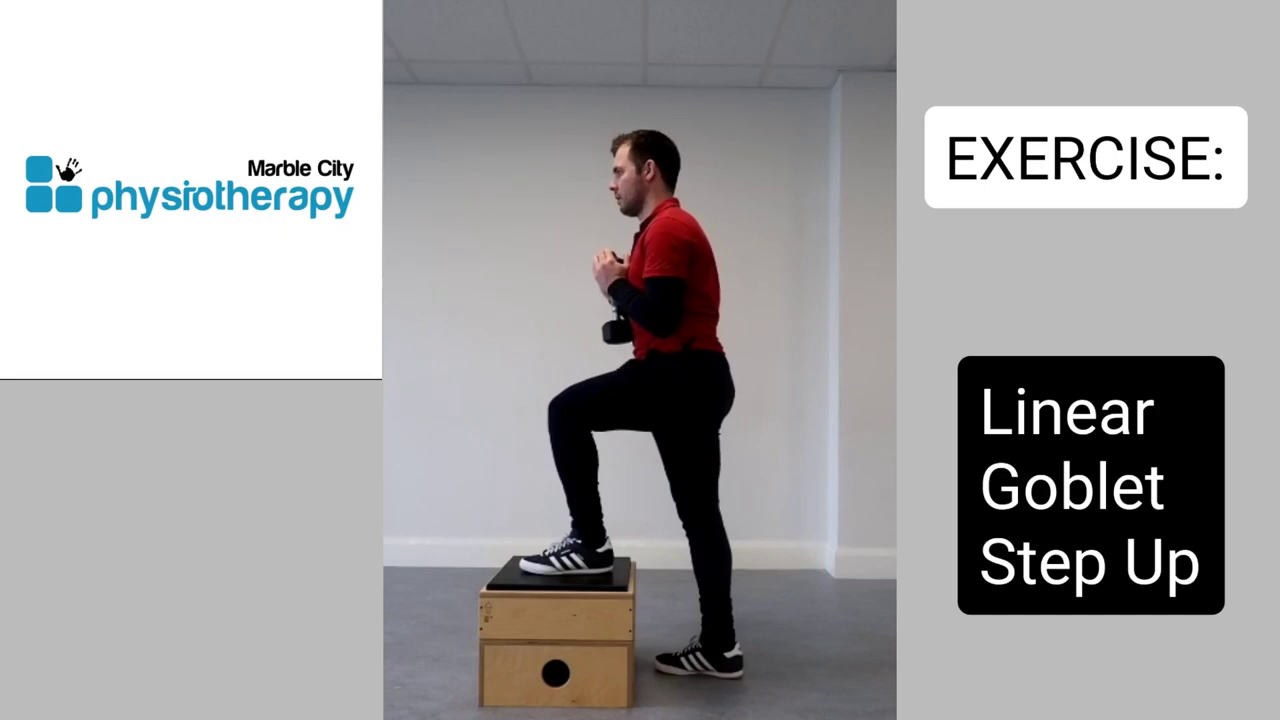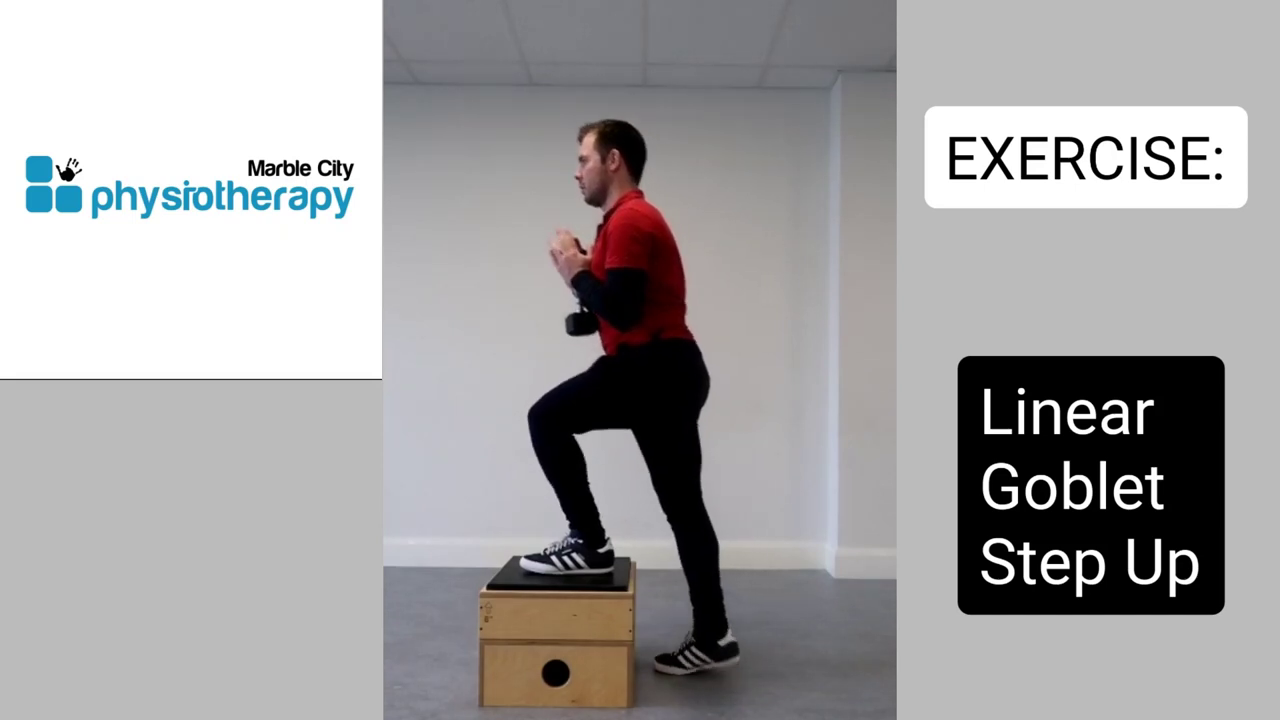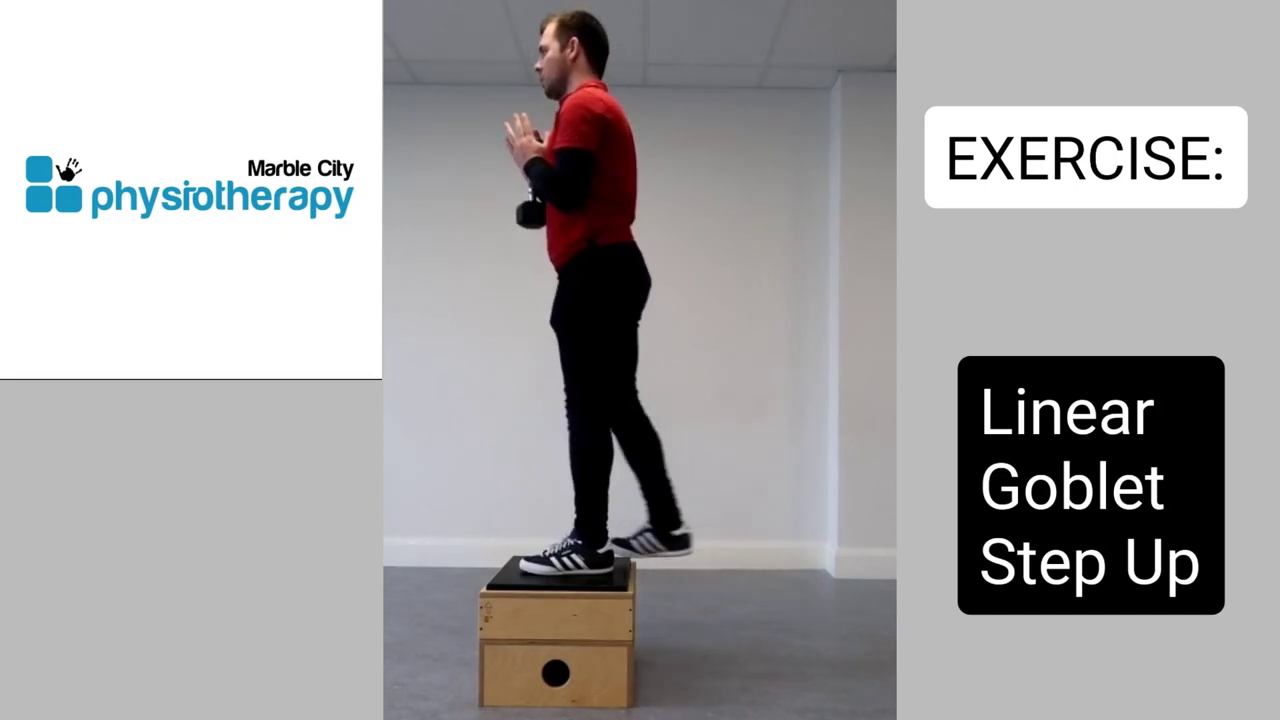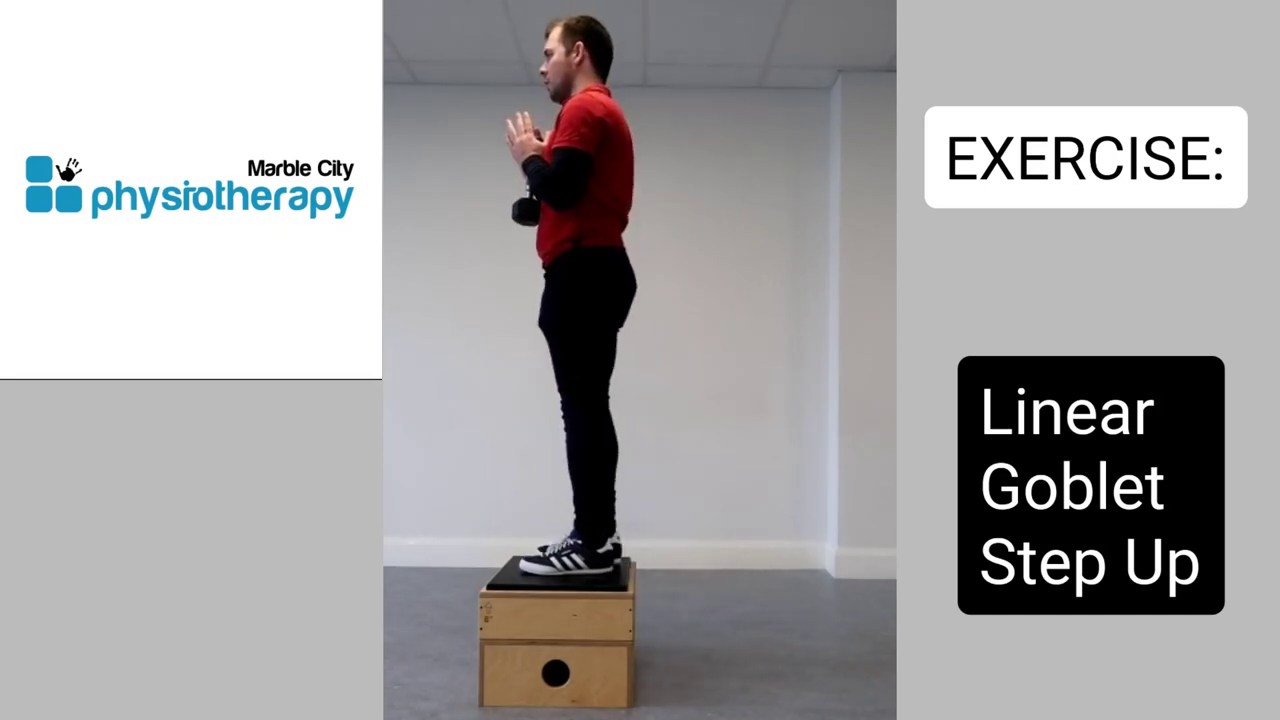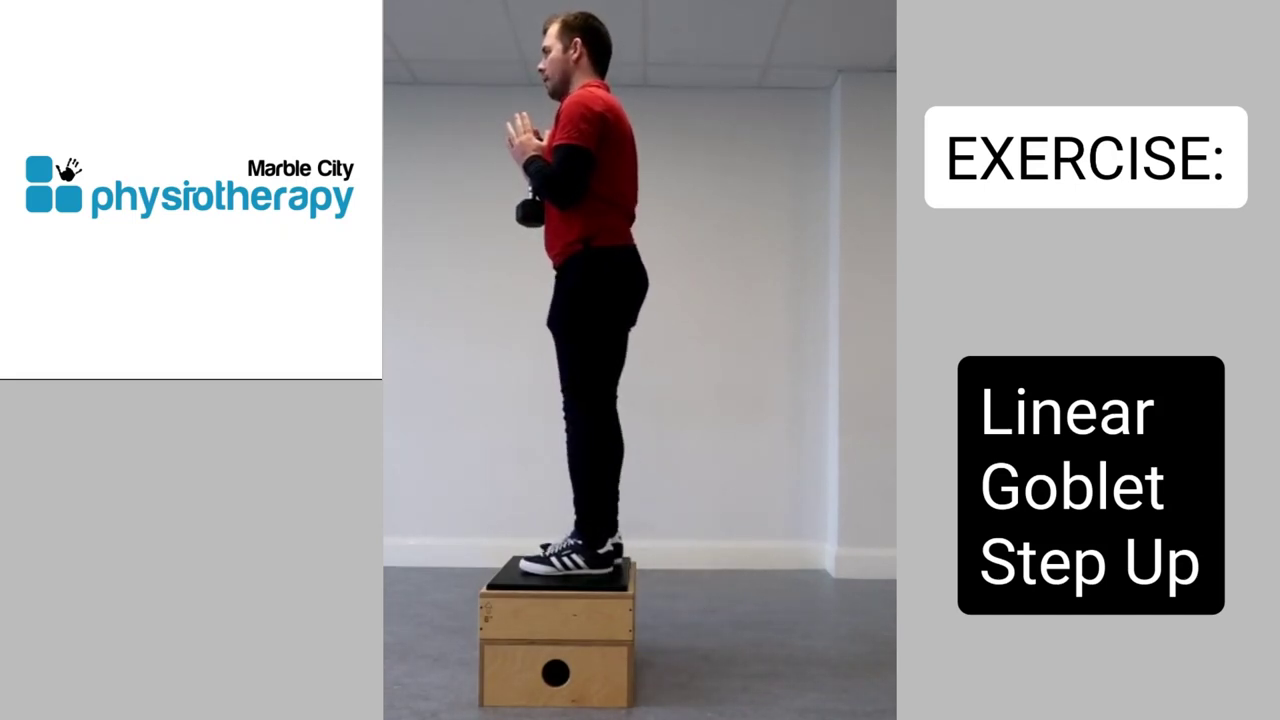
dt=0.5s
person 1, frame 1
left shoulder: (667, 228)
right shoulder: (665, 227)
left elbow: (661, 318)
left wrist: (614, 285)
right wrist: (626, 284)
left hip: (683, 377)
right hip: (692, 379)
left knee: (568, 412)
right knee: (699, 514)
left ankle: (588, 542)
right ankle: (719, 646)
person 1, frame 2
left shoulder: (628, 220)
right shoulder: (630, 219)
left elbow: (622, 310)
left wrist: (576, 274)
right wrist: (586, 271)
left hip: (655, 368)
right hip: (668, 370)
left knee: (548, 418)
right knee: (683, 505)
left ankle: (588, 542)
right ankle: (712, 635)
person 1, frame 3
left shoulder: (582, 107)
right shoulder: (599, 108)
left elbow: (567, 193)
left wrist: (530, 158)
right wrist: (541, 161)
left hip: (596, 274)
right hip: (614, 270)
left knee: (587, 408)
right knee: (616, 406)
left ankle: (590, 544)
right ankle: (666, 524)
person 1, frame 4
left shoulder: (585, 109)
right shoulder: (601, 112)
left elbow: (560, 190)
left wrist: (529, 157)
right wrist: (543, 162)
left hip: (583, 275)
right hip: (597, 274)
left knee: (582, 408)
right knee: (588, 407)
left ankle: (592, 542)
right ankle: (598, 534)
person 1, frame 5
left shoulder: (583, 105)
right shoulder: (601, 108)
left elbow: (563, 188)
left wrist: (528, 155)
right wrist: (542, 159)
left hip: (593, 274)
right hip: (609, 272)
left knee: (584, 409)
right knee: (594, 408)
left ankle: (591, 544)
right ankle: (598, 534)
